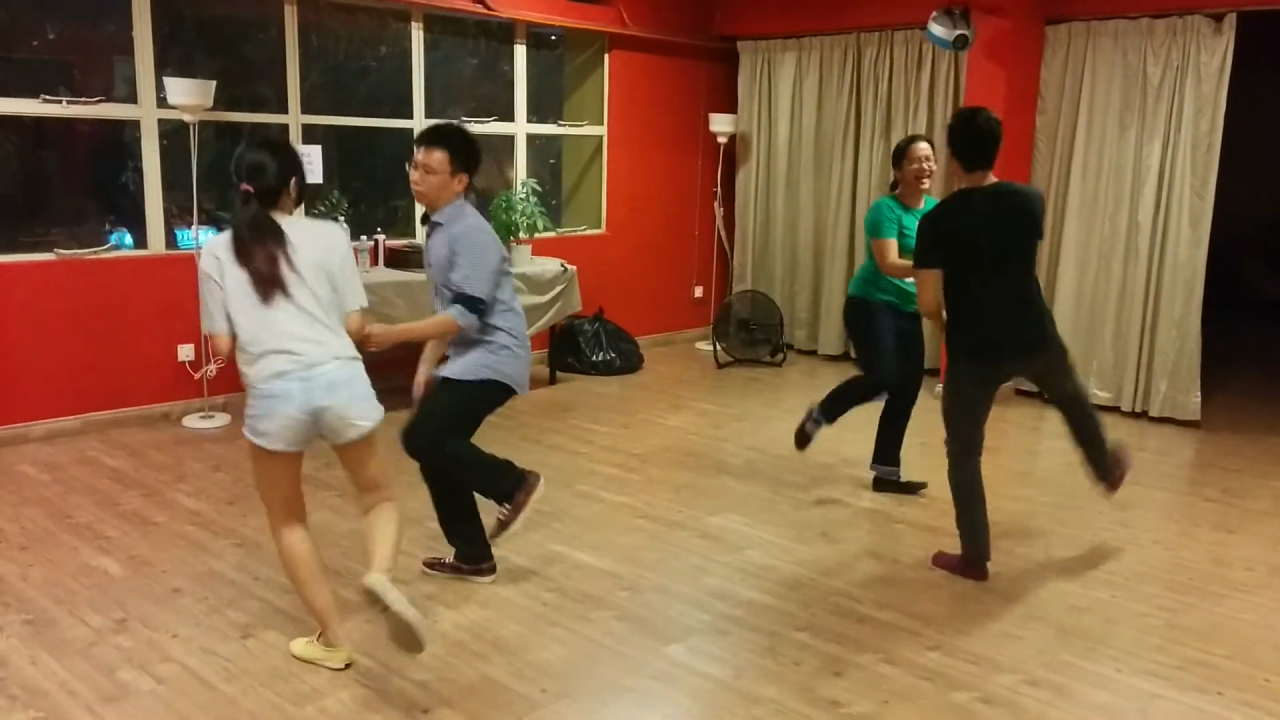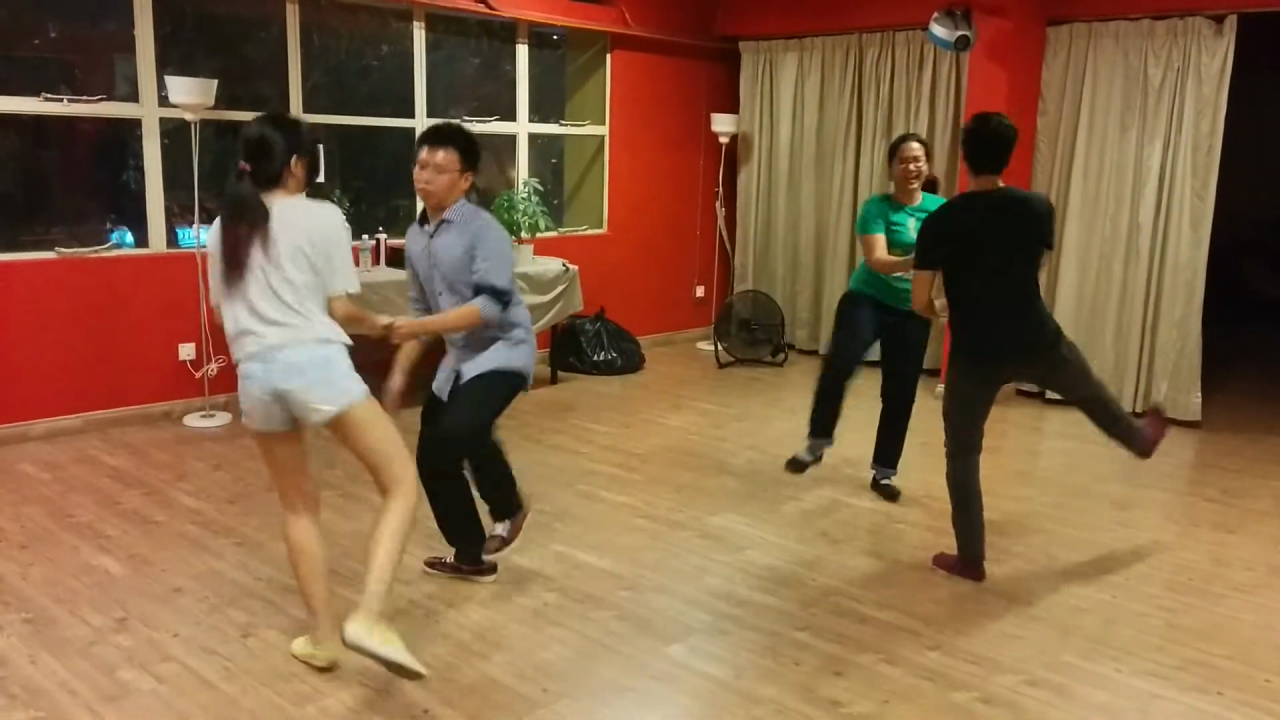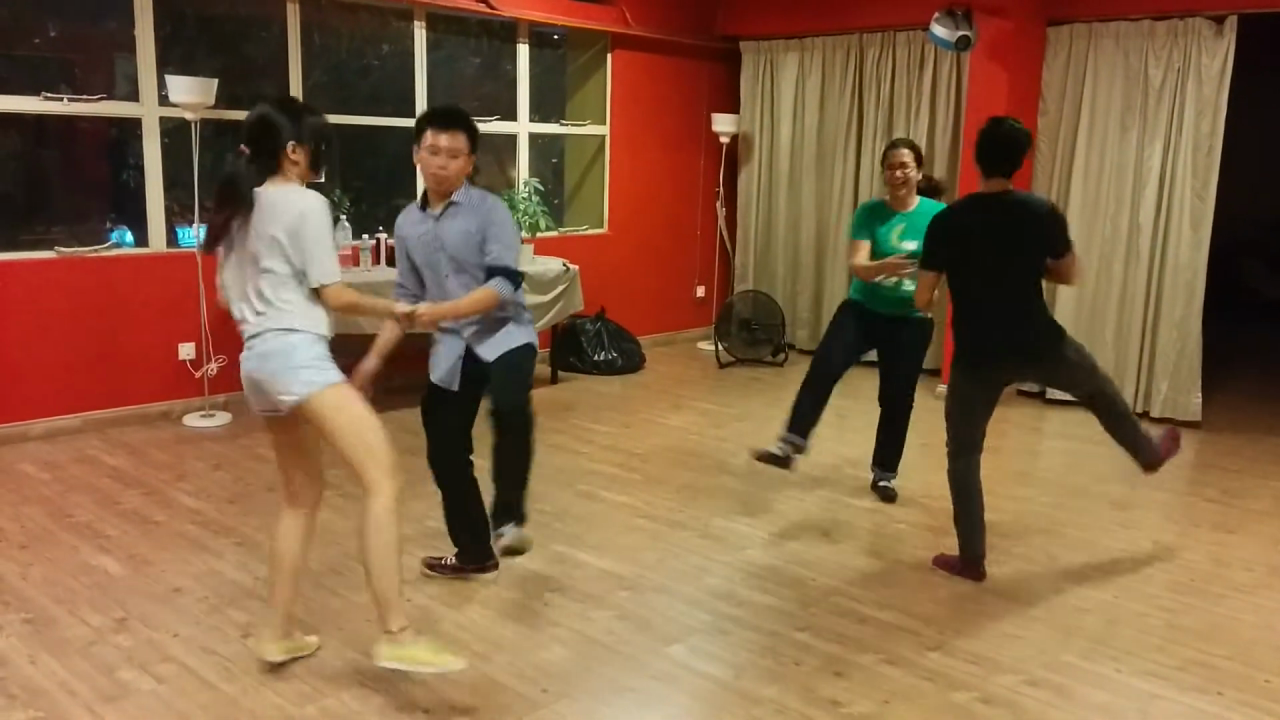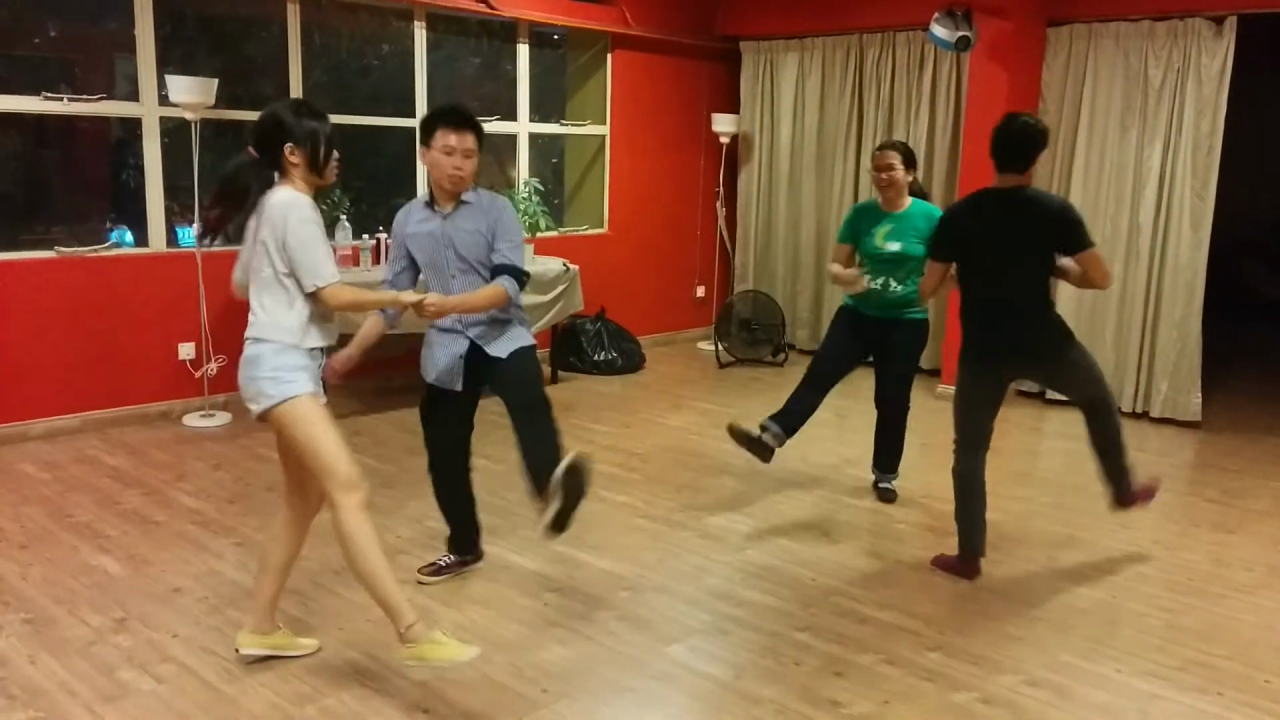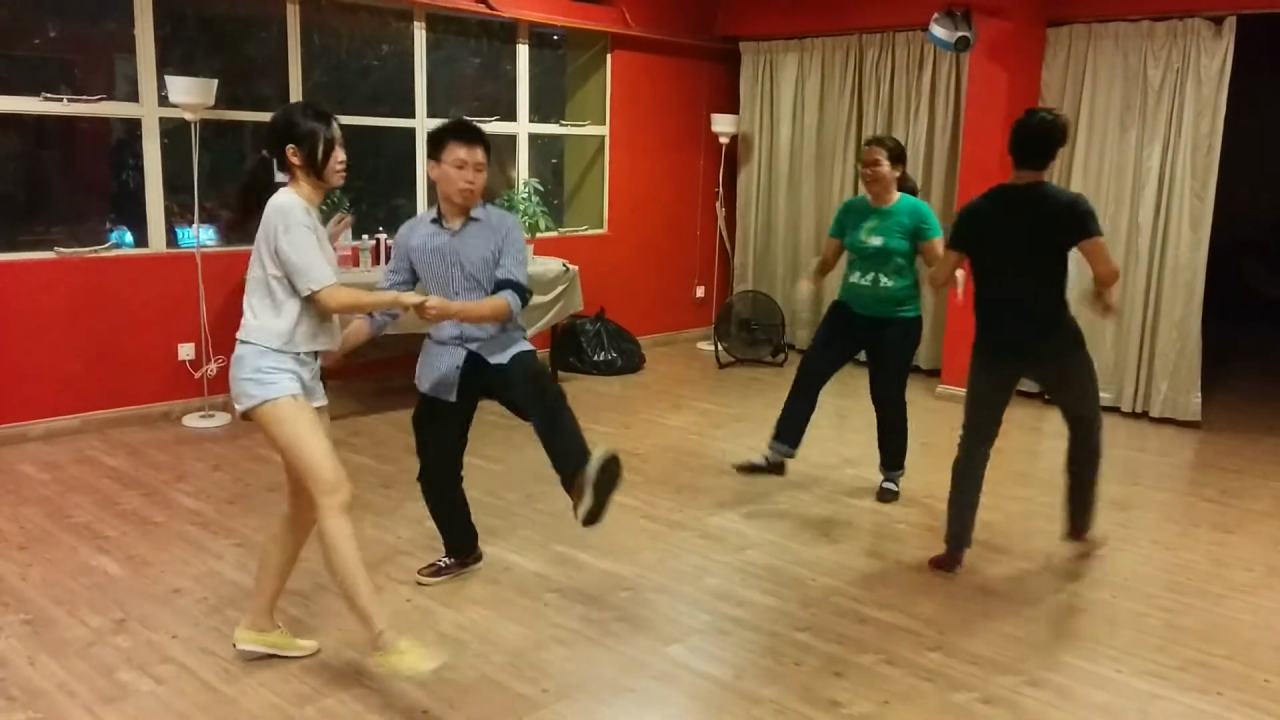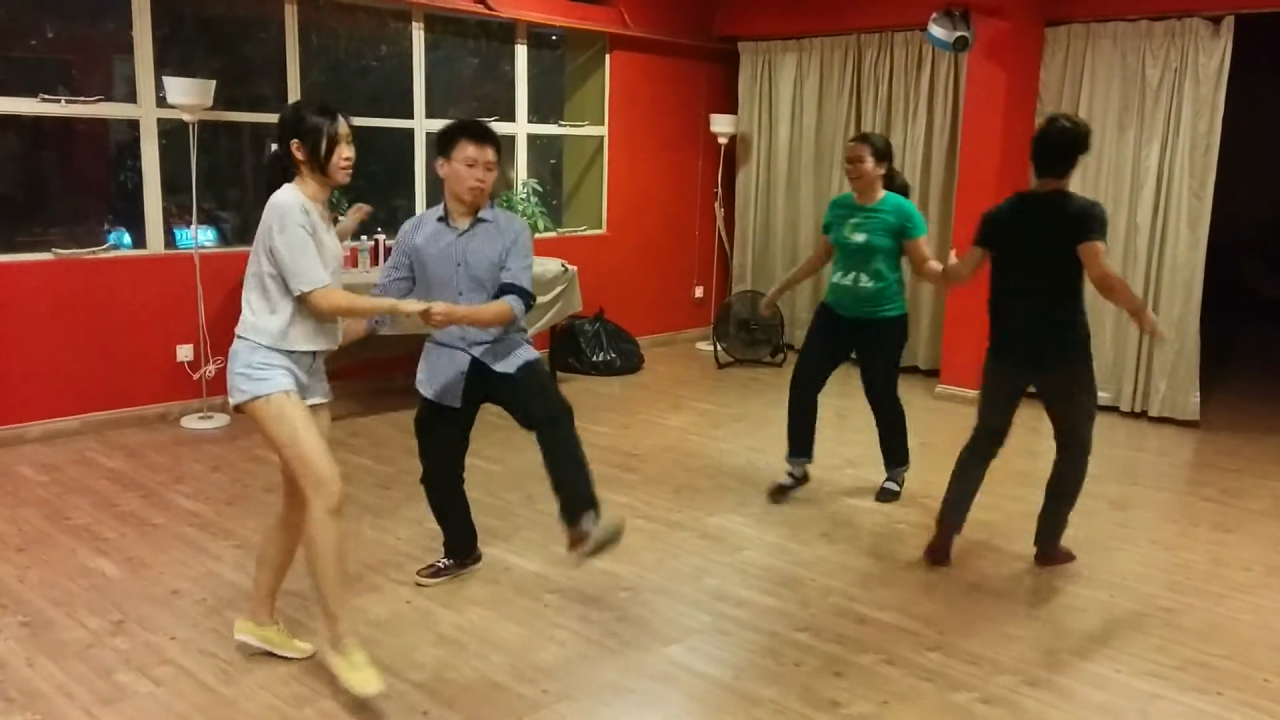
dt=0.1s
person 1, frame 1
left shoulder: (217, 252)
right shoulder: (330, 236)
left elbow: (221, 343)
right elbow: (354, 324)
left hip: (273, 396)
right hip: (341, 381)
left knee: (287, 522)
right knee: (378, 498)
left ankle: (332, 641)
right ankle: (381, 576)
person 1, frame 2
left shoulder: (228, 226)
right shoulder: (321, 218)
left elbow: (226, 314)
right elbow: (342, 308)
right wrist: (375, 325)
left hip: (257, 374)
right hip: (313, 365)
left knee: (299, 508)
right knee: (403, 485)
left ankle: (323, 638)
right ankle: (367, 617)
person 1, frame 3
left shoulder: (237, 209)
right shoulder: (306, 204)
left elbow: (230, 294)
right elbow: (332, 294)
right wrist: (394, 310)
left hip: (259, 360)
right hip: (297, 354)
left knee: (301, 498)
right knee: (385, 479)
left ankle: (278, 634)
right ankle: (395, 634)
person 1, frame 4
left shoulder: (262, 208)
right shoulder: (292, 208)
left elbow: (244, 284)
right elbow: (331, 295)
right wrist: (400, 297)
left hip: (289, 362)
right hip: (282, 365)
left knee: (304, 497)
right knee: (348, 490)
left ankle: (260, 628)
right ankle: (412, 631)
person 1, frame 5
left shoulder: (291, 209)
right shoulder: (291, 209)
right elbow: (328, 298)
left wrist: (325, 242)
right wrist: (400, 298)
left hip: (297, 368)
right hip: (270, 367)
left knee: (306, 501)
right knee: (332, 492)
left ankle: (258, 626)
right ankle: (383, 639)
person 1, frame 6
left shoulder: (317, 206)
right shoulder: (289, 208)
right elbow: (321, 299)
left wrist: (342, 231)
right wrist: (396, 303)
left hip: (310, 365)
right hip: (266, 364)
left knee: (304, 498)
right knee: (326, 491)
left ankle: (259, 619)
right ankle: (342, 643)
person 2, frame 1
left shoulder: (468, 233)
right shoulder: (438, 229)
left elbow: (468, 316)
left wrist: (395, 334)
right wrist: (428, 364)
left hip: (495, 358)
right hip: (472, 358)
left knee: (424, 437)
right knee: (443, 454)
left ankle: (515, 485)
right ankle: (473, 556)
person 2, frame 2
left shoulder: (482, 230)
right shoulder: (415, 238)
left elbow: (492, 306)
right elbow: (423, 307)
left wrist: (429, 326)
right wrist: (401, 368)
left hip: (501, 353)
right hip: (459, 362)
left knee: (459, 432)
right knee: (435, 459)
left ankle: (507, 509)
right ankle: (473, 555)
person 2, frame 3
left shoulder: (490, 210)
right shoulder: (408, 223)
left elbow: (504, 286)
right elbow: (408, 295)
left wrist: (441, 311)
right wrist: (375, 357)
left hip: (504, 336)
right hip: (452, 348)
left knee: (510, 407)
right knee: (445, 454)
left ankle: (509, 518)
right ankle: (474, 552)
person 2, frame 4
left shoulder: (497, 211)
right shoulder: (408, 221)
left elbow: (510, 283)
right elbow: (392, 297)
left wrist: (451, 303)
right wrist: (354, 349)
left hip: (502, 337)
right hip: (446, 349)
left knee: (527, 393)
right knee: (445, 457)
left ankle: (552, 489)
right ankle: (465, 548)
person 2, frame 5
left shoulder: (504, 228)
right shoulder: (411, 236)
left elbow: (513, 300)
right elbow: (385, 304)
left wrist: (456, 310)
right wrist: (335, 348)
left hip: (501, 350)
right hip: (443, 361)
left knee: (540, 393)
right knee: (436, 468)
left ankle: (584, 482)
right ankle: (462, 551)
person 2, frame 6
left shoulder: (511, 230)
right shoulder: (414, 234)
left elbow: (515, 303)
right elbow: (384, 299)
left wrist: (457, 314)
left hip: (505, 355)
right hip: (445, 365)
left knee: (552, 414)
right knee: (439, 471)
left ankle: (583, 521)
right ankle: (460, 552)
person 3, frame 1
left shoulder: (938, 221)
right shoulder: (1030, 201)
left elbow: (928, 301)
left wrist: (944, 321)
left hip: (975, 352)
right hip: (1036, 338)
left knee: (964, 451)
right knee: (1071, 395)
left ankle: (973, 557)
right ankle: (1108, 468)
person 3, frame 2
left shoulder: (940, 222)
right shoulder: (1036, 208)
left elbow: (919, 300)
left wrist: (937, 310)
left hip: (974, 356)
right hip: (1037, 343)
left knee: (961, 453)
right knee: (1089, 391)
left ankle: (970, 557)
right ankle: (1140, 440)
person 3, frame 3
left shoulder: (946, 223)
right shoulder: (1044, 214)
left elbow: (922, 299)
right elbow: (1068, 275)
left wrist: (960, 286)
left hip: (976, 357)
right hip: (1040, 345)
left knee: (963, 453)
right knee: (1098, 388)
left ankle: (970, 557)
right ankle: (1149, 451)
person 3, frame 4
left shoulder: (959, 216)
right shoulder: (1054, 211)
left elbow: (928, 286)
right elbow: (1098, 278)
left wrist: (955, 274)
left hip: (984, 352)
right hip: (1047, 344)
left knee: (969, 450)
right knee: (1097, 397)
left ankle: (969, 555)
right ankle: (1124, 488)
person 3, frame 5
left shoulder: (976, 211)
right shoulder: (1069, 207)
left elbow: (940, 277)
right elbow: (1106, 269)
left wrist: (956, 264)
right wrist: (1103, 293)
left hip: (993, 348)
right hip: (1056, 344)
left knee: (975, 444)
right knee: (1085, 421)
left ankle: (954, 548)
right ankle: (1079, 523)
person 3, frame 6
left shoulder: (1001, 214)
right shoulder: (1085, 213)
left elbow: (962, 274)
right elbow: (1101, 274)
left wrist: (943, 268)
right wrist: (1142, 312)
left hip: (1006, 351)
right hip: (1063, 352)
left knee: (986, 437)
right knee: (1075, 444)
left ankle: (944, 538)
right ankle: (1047, 545)
person 4, frame 1
left shoulder: (936, 209)
right shoulder: (884, 209)
right elbow: (888, 263)
left hip: (907, 310)
right hip: (871, 303)
left knee: (907, 389)
right knee: (879, 378)
left ankle: (886, 472)
right ankle: (820, 415)
person 4, frame 2
left shoulder: (940, 209)
right shoulder: (876, 206)
right elbow: (877, 259)
right wrist: (908, 261)
left hip: (912, 312)
right hip: (867, 300)
left knee: (900, 394)
right knee: (839, 363)
left ankle: (884, 473)
right ankle: (816, 445)
person 4, frame 3
left shoulder: (938, 214)
right shoulder: (868, 213)
right elbow: (857, 265)
right wrist: (885, 267)
left hip: (911, 320)
right hip: (863, 308)
left knee: (897, 399)
right knee: (824, 367)
left ankle: (884, 475)
right ankle: (790, 443)
person 4, frame 4
left shoulder: (930, 217)
right shoulder: (861, 214)
right elbow: (838, 263)
right wrist: (844, 278)
left hip: (905, 323)
right hip: (859, 314)
left knee: (892, 399)
right knee: (820, 374)
left ankle: (885, 476)
right ankle: (768, 437)
person 4, frame 5
left shoulder: (918, 212)
right shoulder: (850, 209)
left elbow: (939, 263)
right elbow: (827, 257)
right wrist: (810, 281)
left hip: (898, 320)
right hip: (849, 311)
left knee: (888, 397)
right knee: (809, 373)
left ankle: (892, 475)
right ankle: (777, 454)
person 4, frame 6
left shoulder: (900, 210)
right shoulder: (836, 207)
left elbow: (924, 266)
right elbow: (819, 257)
right wrist: (781, 288)
left hip: (881, 320)
right hip: (834, 313)
left knee: (882, 396)
right knee: (803, 382)
left ankle: (896, 474)
right ankle: (797, 469)
